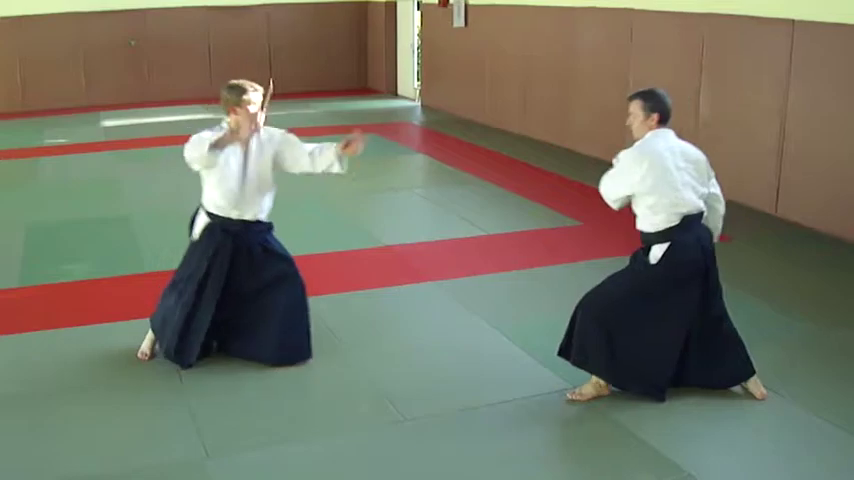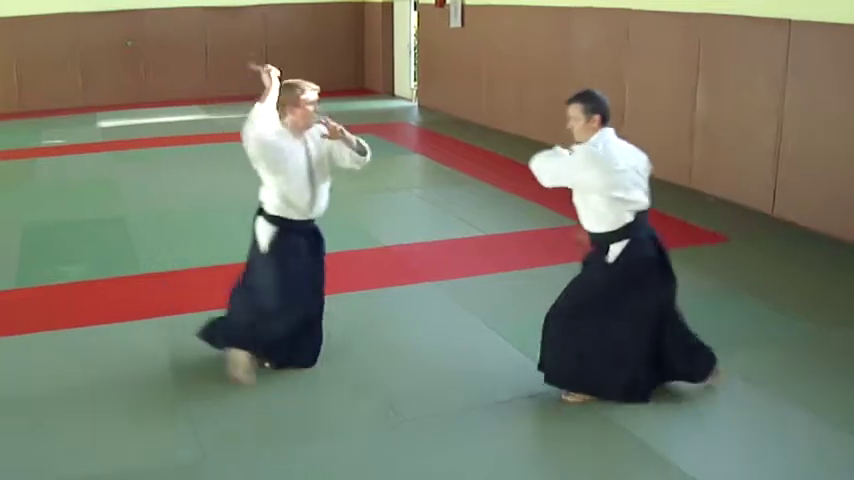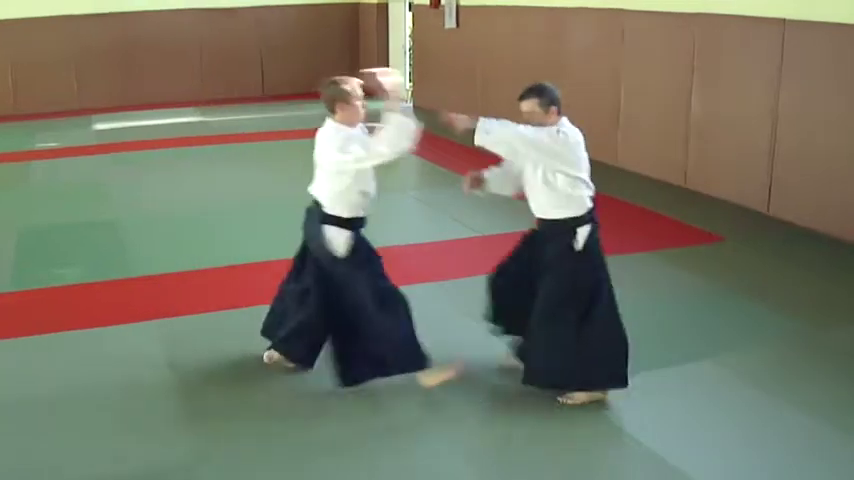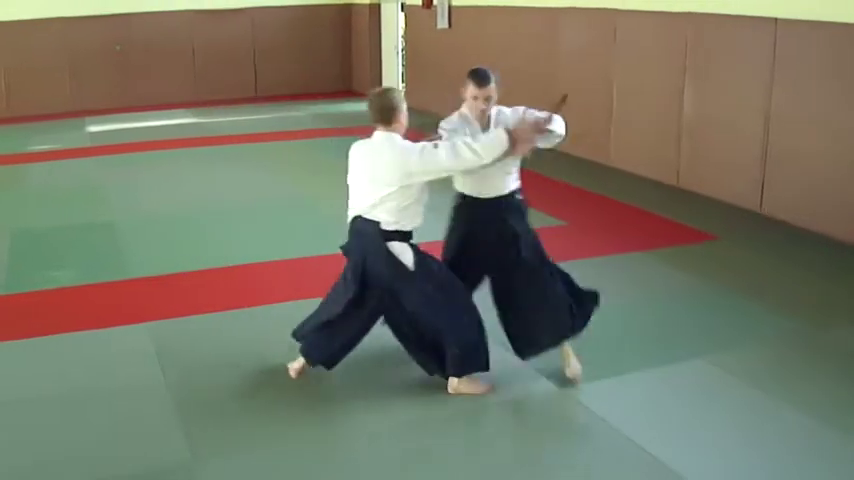
dt=0.2s
person 1, frame 1
left shoulder: (637, 156)
right shoulder: (692, 153)
left elbow: (610, 192)
right elbow: (715, 203)
right wrist: (706, 241)
left hip: (665, 250)
right hip: (697, 241)
left knee: (602, 307)
right knee: (707, 311)
left ankle: (600, 381)
right ankle: (746, 378)
person 1, frame 2
left shoulder: (588, 156)
right shoulder: (629, 152)
left elbow: (545, 168)
left wrist: (553, 155)
left hip: (620, 250)
right hip: (643, 240)
left knee: (574, 314)
right knee: (655, 308)
left ankle: (593, 384)
right ankle: (703, 365)
person 1, frame 3
left shoulder: (565, 139)
right shoulder: (539, 148)
left elbow: (514, 139)
right elbow: (514, 173)
left wrist: (473, 123)
right wrist: (483, 179)
left hip: (575, 236)
right hip: (548, 230)
left knee: (568, 308)
right knee: (508, 283)
left ankle: (595, 384)
right ankle: (529, 348)
person 1, frame 4
left shoulder: (510, 117)
right shoulder: (453, 125)
left elbow: (552, 126)
left wrist: (546, 124)
left hip: (506, 209)
right hip: (469, 211)
left knee: (534, 276)
right knee: (455, 274)
left ankle: (564, 348)
person 2, frame 1
left shoulder: (273, 140)
right shoulder: (209, 140)
left elbow: (309, 156)
right elbow: (196, 156)
left wrist: (340, 151)
right wrist: (235, 135)
left hip: (255, 231)
right hip: (217, 230)
left knee: (285, 283)
right knee: (190, 290)
left ankle: (283, 350)
right ankle: (158, 334)
person 2, frame 2
left shoulder: (320, 137)
right shoulder: (272, 144)
left elbow: (357, 158)
right elbow: (253, 134)
left wrist: (347, 138)
right wrist: (271, 92)
left hip: (305, 230)
right hip: (278, 231)
left knee: (306, 298)
right knee: (283, 301)
left ankle: (282, 351)
right ankle: (243, 346)
person 2, frame 3
left shoulder: (330, 134)
right shoulder: (342, 142)
left elbow: (393, 138)
right elbow: (394, 144)
right wrist: (393, 98)
left hip: (320, 224)
right hip: (338, 233)
left knee: (307, 287)
right knee: (380, 300)
left ankle: (282, 347)
right ankle: (419, 369)
person 2, frame 4
left shoulder: (358, 150)
right shoulder: (413, 155)
right elbow: (468, 152)
right wrist: (514, 136)
left hip: (360, 237)
right hip: (390, 246)
left knee: (351, 298)
right knee: (447, 303)
left ankle: (306, 357)
right ankle: (457, 376)
